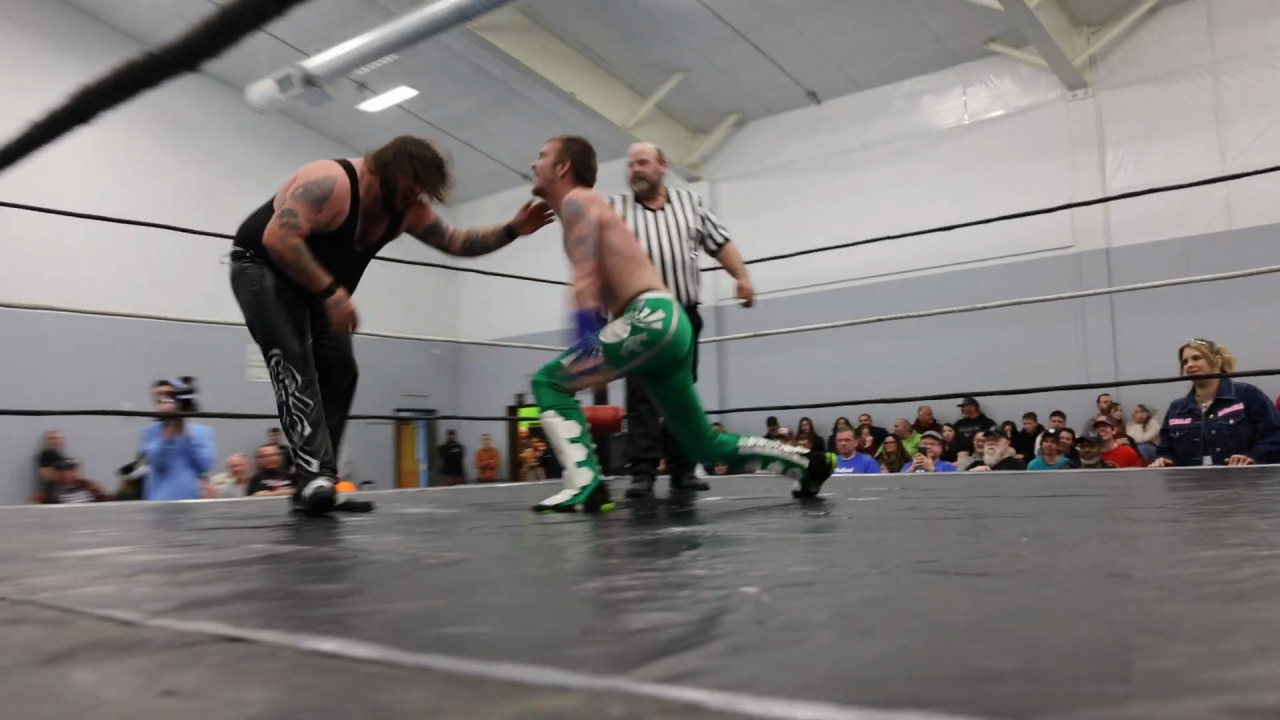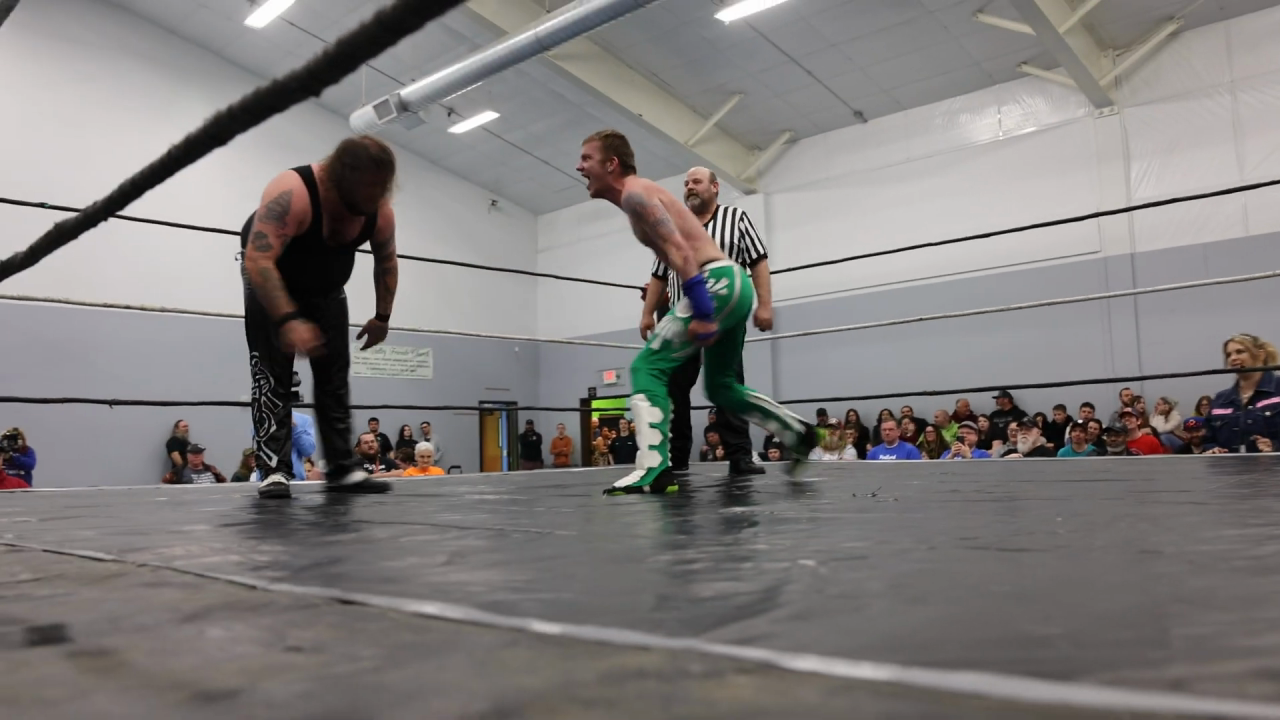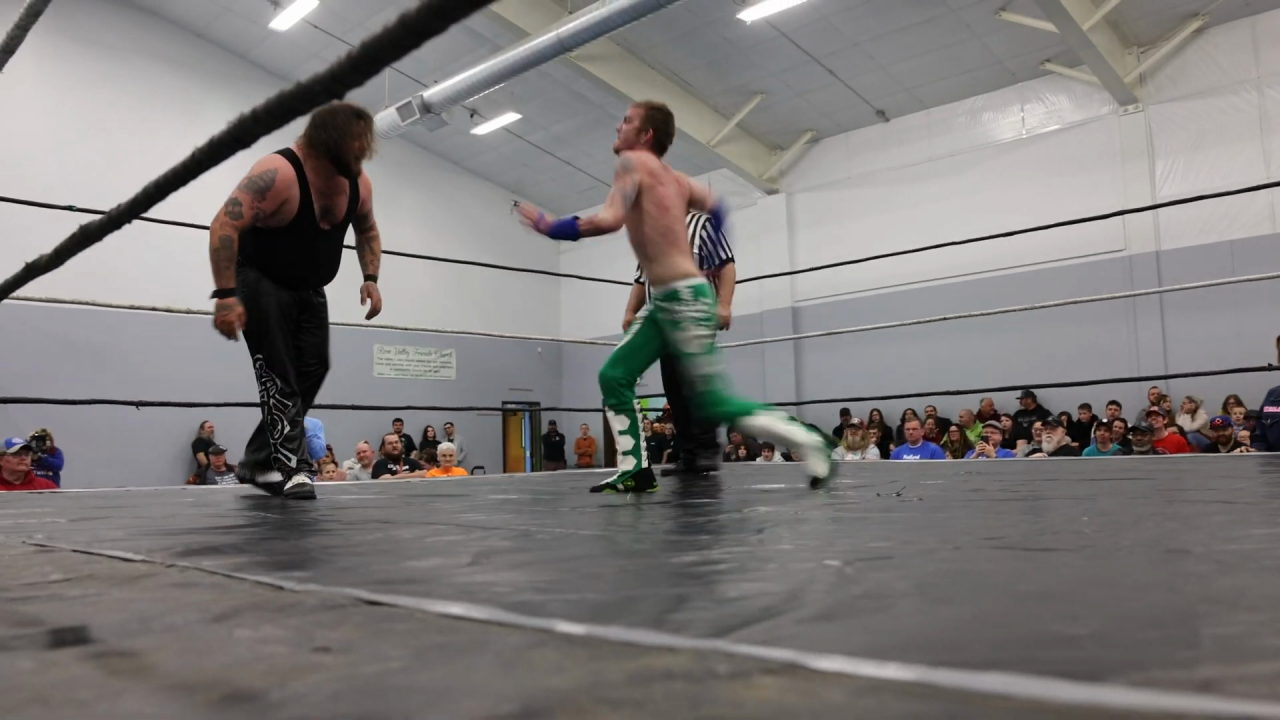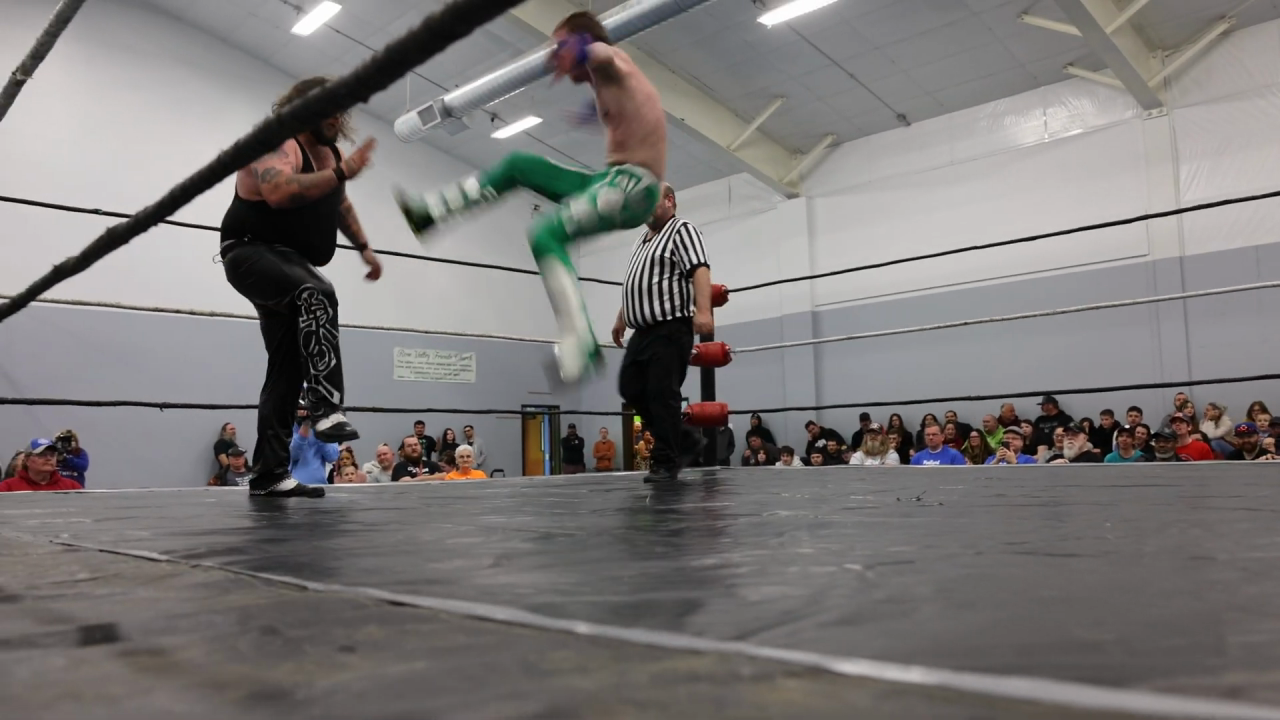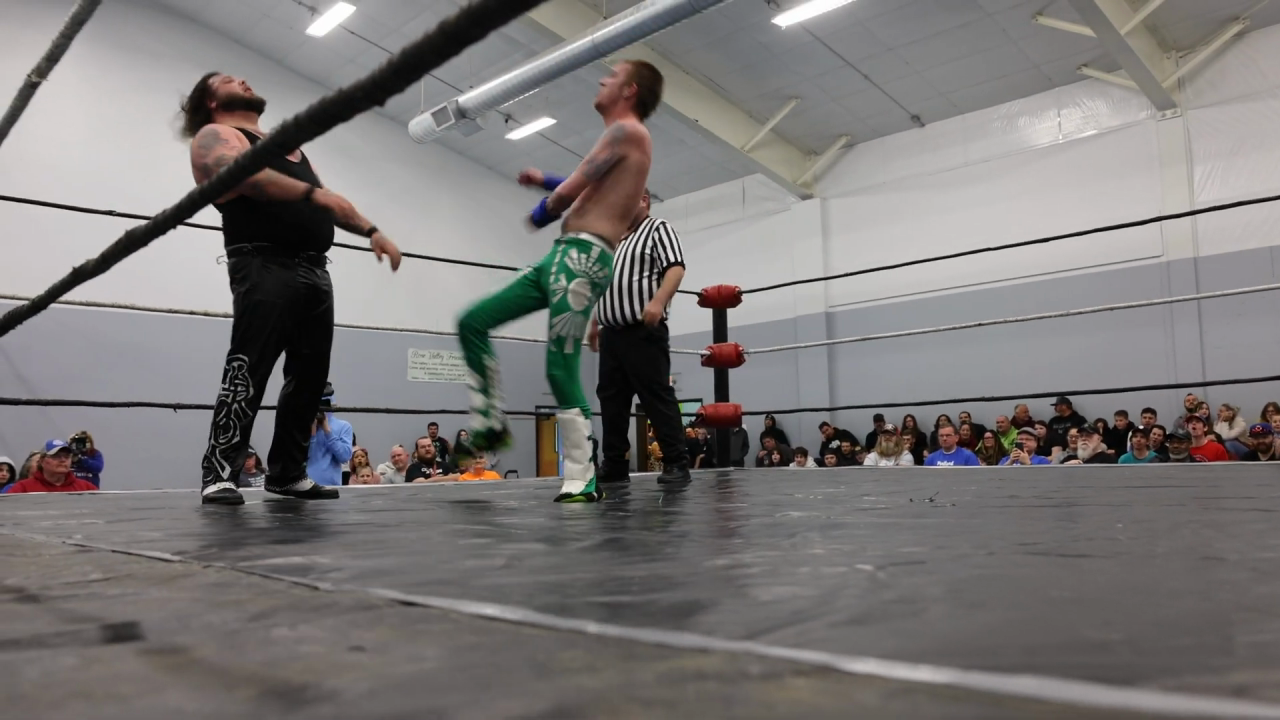
dt=0.5s
person 1, frame 1
left shoulder: (407, 208)
right shoulder: (332, 182)
left elbow: (457, 242)
right elbow: (277, 239)
left wrist: (512, 230)
right wrist: (330, 291)
left hip: (318, 288)
right hip: (263, 268)
left knee: (339, 374)
right knee: (292, 361)
left ankle: (314, 487)
right ankle: (315, 475)
person 1, frame 2
left shoulder: (380, 210)
right shoulder: (293, 191)
left elbow: (386, 261)
right elbow: (258, 258)
left wrist: (381, 316)
right wrist: (288, 320)
left hip: (326, 291)
right hip: (272, 281)
left knee: (333, 372)
right knee: (273, 367)
left ankle: (343, 468)
right ankle: (274, 470)
person 1, frame 3
left shoulder: (357, 183)
right shoulder: (278, 173)
left elbow: (368, 232)
right elbow: (224, 226)
left wrist: (370, 279)
right wrist: (225, 296)
left hip: (309, 287)
right hip: (261, 280)
left knee: (313, 368)
right knee: (278, 373)
left ankle: (260, 460)
right ankle: (294, 469)
person 1, frame 4
left shoulder: (328, 152)
right shoulder: (275, 141)
left elbow: (338, 203)
right elbow: (279, 192)
left wrist: (363, 246)
right wrist: (342, 174)
left hip: (292, 261)
right hip: (253, 253)
left knee: (286, 366)
right knee: (318, 295)
left ankle: (270, 474)
right ankle: (328, 412)
person 1, frame 5
right shoulder: (215, 138)
left elbow: (324, 200)
right elbow: (247, 173)
left wrist: (372, 232)
right wrist: (311, 193)
left hip: (313, 269)
right hip: (266, 267)
left knee: (308, 375)
right knee: (250, 365)
left ankle: (287, 472)
right ankle: (219, 473)
person 2, frame 1
left shoulder: (575, 202)
right shoulder: (584, 209)
left elbow: (584, 280)
right elbow: (595, 293)
left wrist: (586, 352)
right wrist: (588, 349)
left hip: (651, 320)
right hip: (665, 325)
left knee: (548, 382)
right knee: (703, 445)
left ankle: (584, 486)
right ankle: (805, 462)
person 2, frame 2
left shoulder: (637, 195)
right shoulder: (635, 199)
left elbow: (680, 249)
left wrist: (701, 313)
left hip: (715, 283)
right hip: (723, 285)
left knee: (647, 369)
right knee: (723, 385)
left ankle: (653, 470)
right ankle: (798, 433)
person 2, frame 3
left shoulder: (632, 163)
right shoulder: (673, 179)
left elbow: (611, 220)
right elbow: (715, 208)
left wrist: (549, 227)
left hip: (685, 301)
right hip: (664, 303)
left knee: (714, 401)
right knee: (612, 378)
left ankle: (810, 446)
right ankle: (634, 471)
person 2, frame 4
left shoulder: (605, 55)
right shoulder: (627, 75)
left elbow: (581, 45)
left wrist: (573, 53)
left hip: (630, 187)
right hip: (613, 182)
left knee: (545, 237)
right knee: (515, 165)
left ankle: (579, 341)
right ankle: (432, 209)
person 2, frame 5
left shoulder: (625, 130)
right shoulder: (621, 137)
left elbow: (570, 190)
left wrist: (538, 215)
right wrist: (545, 180)
left hip: (580, 257)
right hip: (564, 257)
left knee: (561, 371)
right knee: (472, 322)
left ankle: (582, 480)
right ankle: (489, 425)
person 3, frame 1
left shoulder: (690, 203)
right shoulder: (615, 208)
left elbow: (720, 244)
left wrist: (742, 277)
left hip: (683, 314)
right knee: (641, 391)
left ankle: (682, 470)
right ankle: (642, 472)
person 3, frame 2
left shoulder: (735, 218)
left elbow: (758, 263)
right elbow: (659, 275)
left wrist: (764, 304)
right wrist: (648, 313)
right knee: (675, 387)
left ankle: (740, 456)
right ankle: (676, 456)
person 3, frame 3
left shoulder: (702, 224)
left elbow: (726, 265)
right elbow: (641, 281)
left wrist: (723, 305)
right wrist: (630, 312)
right knee: (676, 391)
left ankle: (706, 451)
right ankle: (688, 457)
person 3, frame 4
left shoulder: (681, 230)
right shoulder: (642, 240)
left elbow: (700, 270)
left wrist: (703, 310)
right wrist: (620, 320)
left hip: (670, 329)
right hip: (643, 331)
left knee: (663, 394)
right knee: (631, 388)
left ankle: (665, 463)
right ankle: (686, 443)
person 3, frame 5
left shoulder: (657, 230)
right shoulder: (616, 240)
left elbow: (675, 269)
left wrist: (657, 302)
right wrist: (595, 324)
left hip: (644, 331)
right hip: (612, 333)
left knee: (655, 394)
right knee: (611, 398)
left ankle: (676, 464)
right ankle: (614, 464)
